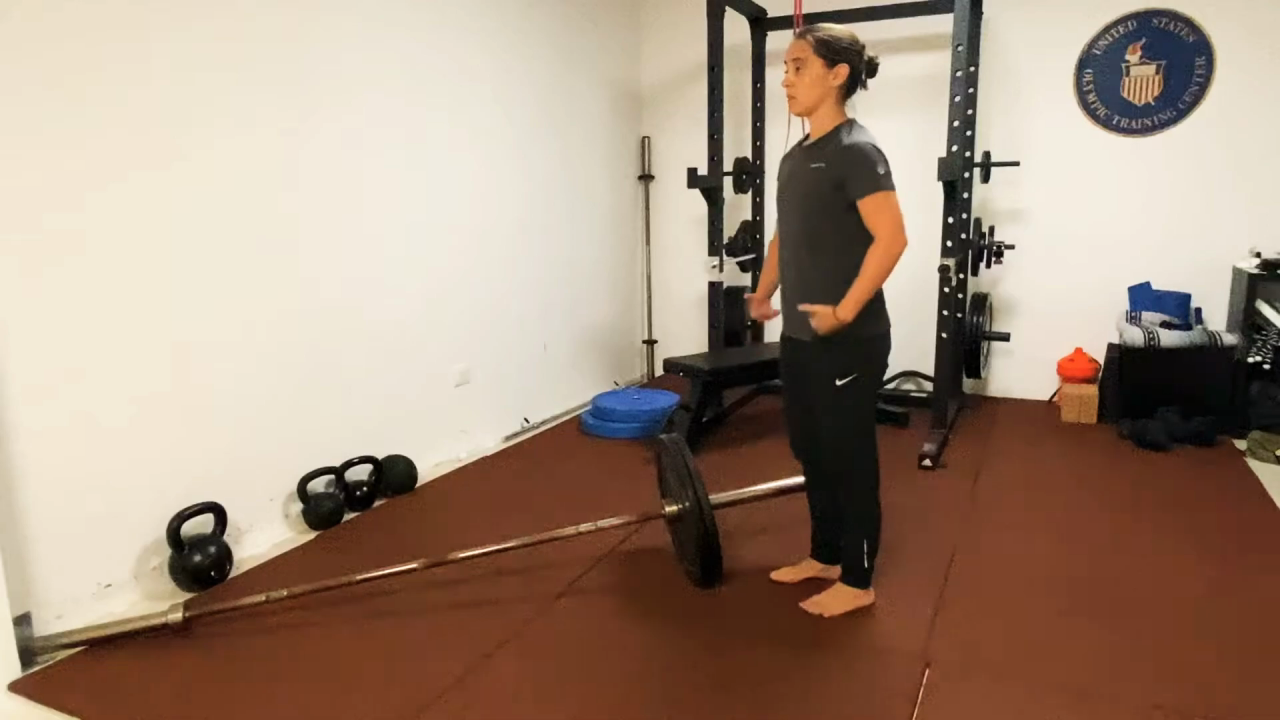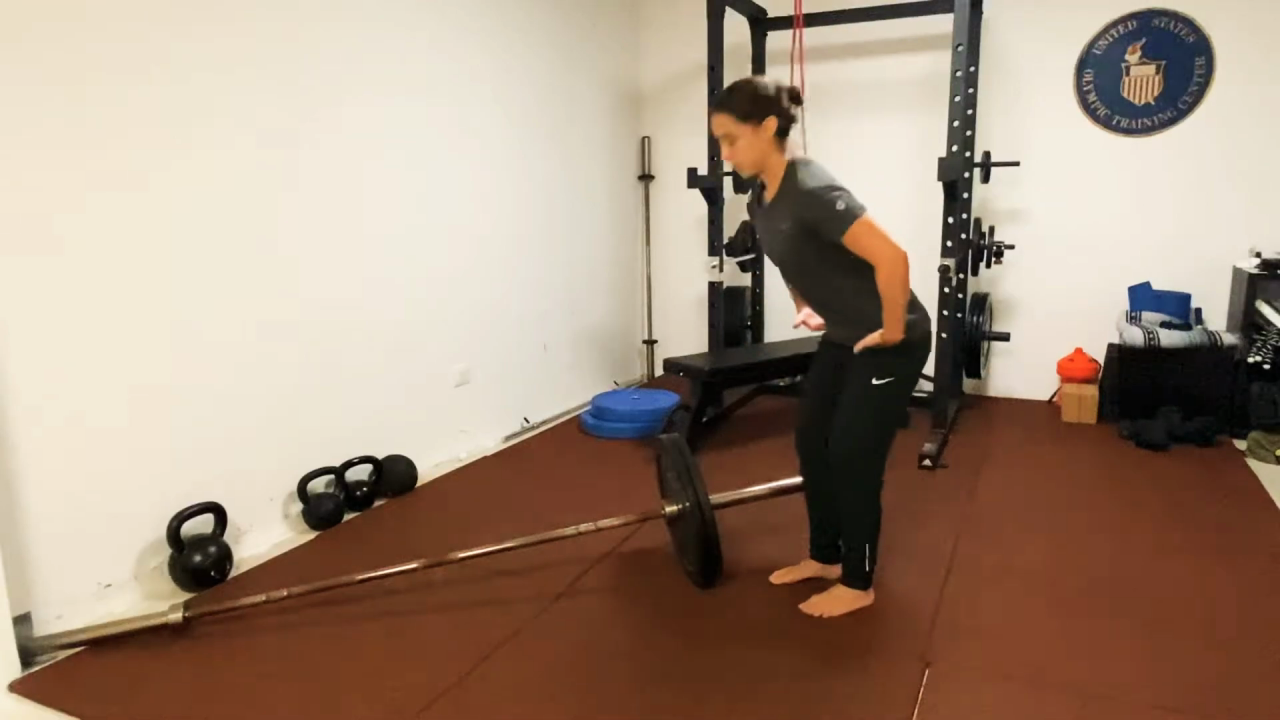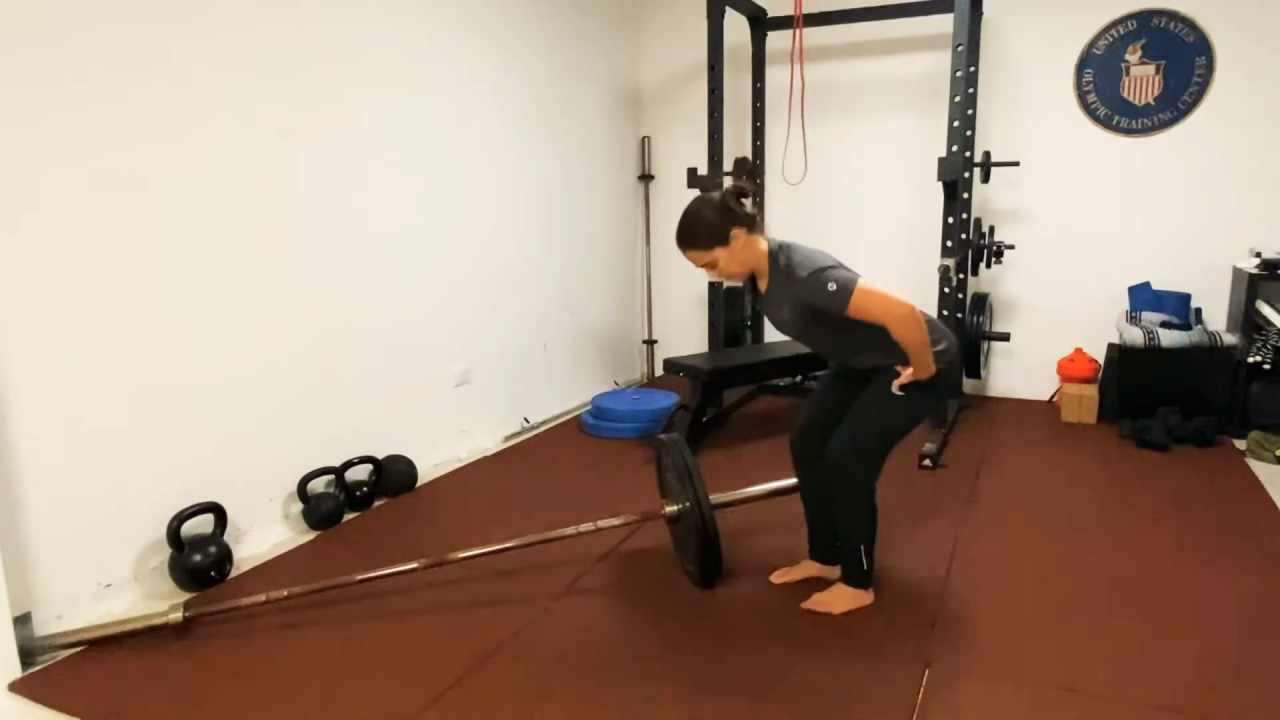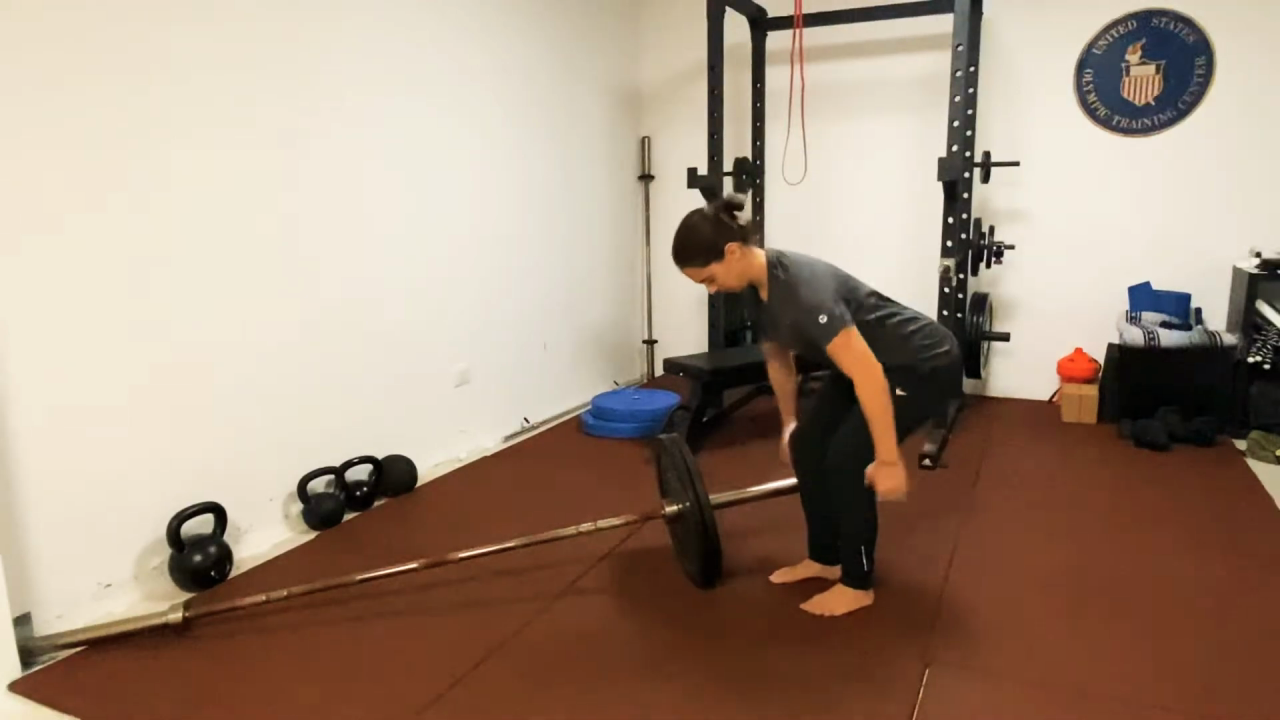
dt=0.5s
person 1, frame 1
left shoulder: (855, 152)
right shoulder: (796, 156)
left elbow: (890, 239)
left wrist: (846, 310)
right wrist: (764, 292)
left hip: (848, 341)
right hip: (800, 336)
left knee: (848, 457)
right knee: (811, 452)
left ankle: (857, 582)
right ankle: (824, 556)
person 1, frame 2
left shoulder: (813, 192)
right shoulder: (761, 199)
left elbow: (890, 257)
left wrist: (893, 330)
right wrist: (807, 306)
left hip: (888, 340)
right hip: (843, 336)
left knee: (853, 455)
right knee: (812, 444)
left ankle: (857, 583)
right ankle: (824, 557)
person 1, frame 3
left shoulder: (803, 274)
right shoulder: (759, 276)
left elbow: (903, 314)
left wrist: (922, 370)
left hip: (918, 359)
right hip: (862, 360)
left knee: (847, 458)
right knee: (807, 445)
left ankle: (857, 584)
right ankle: (824, 558)
person 1, frame 4
left shoulder: (801, 287)
right shoulder: (758, 287)
left elbow: (868, 374)
right elbow: (777, 356)
left wrist: (888, 460)
right wrist: (788, 423)
left hip: (925, 362)
right hip: (871, 359)
left knee: (847, 459)
right knee: (807, 446)
left ankle: (858, 585)
right ankle: (824, 559)
